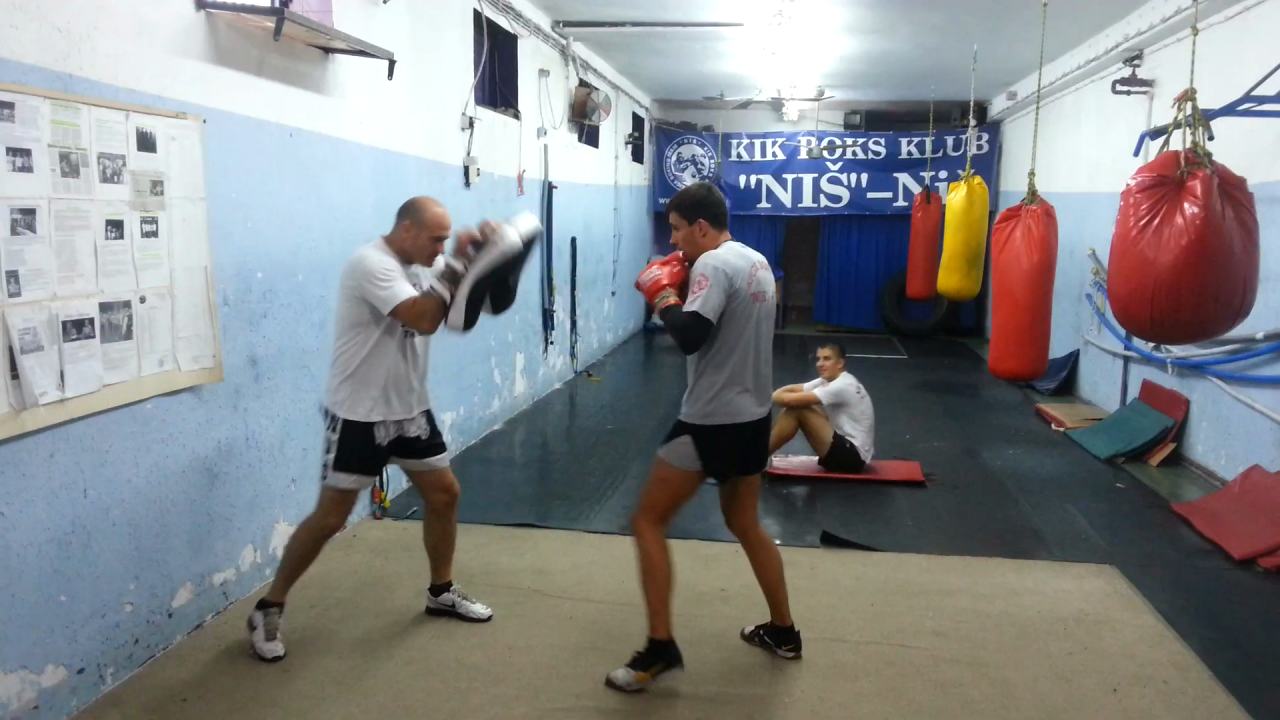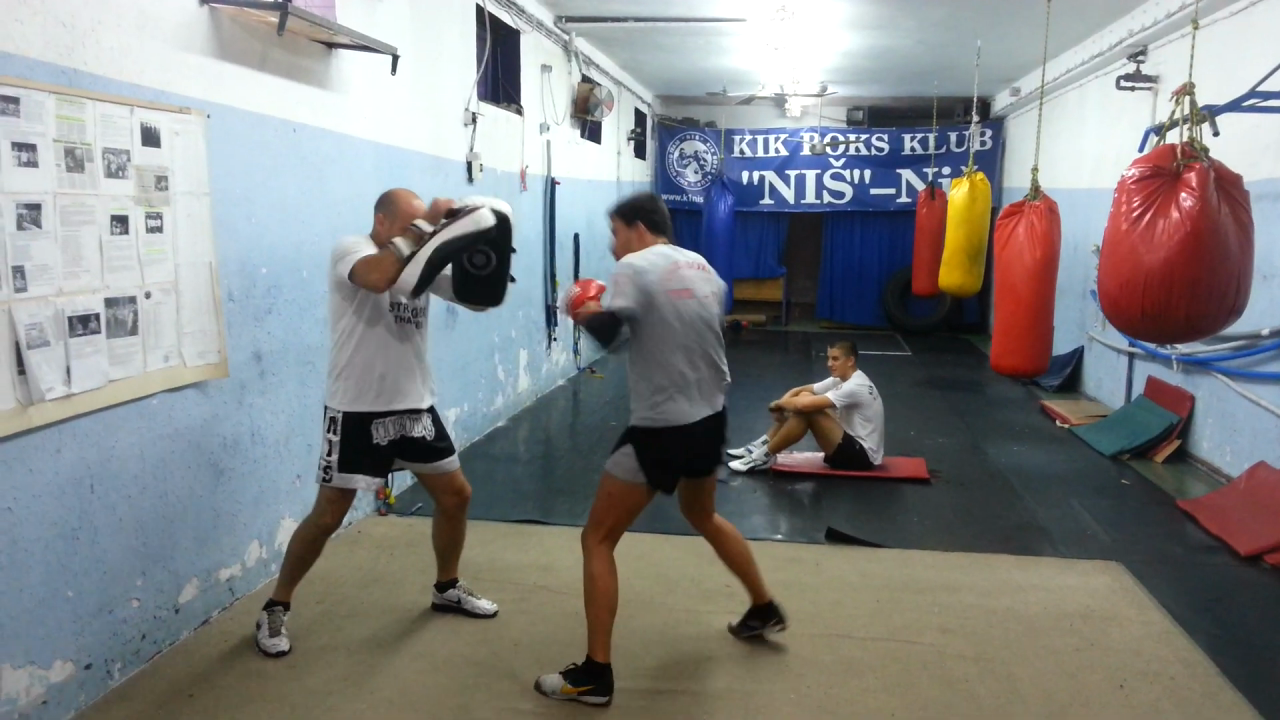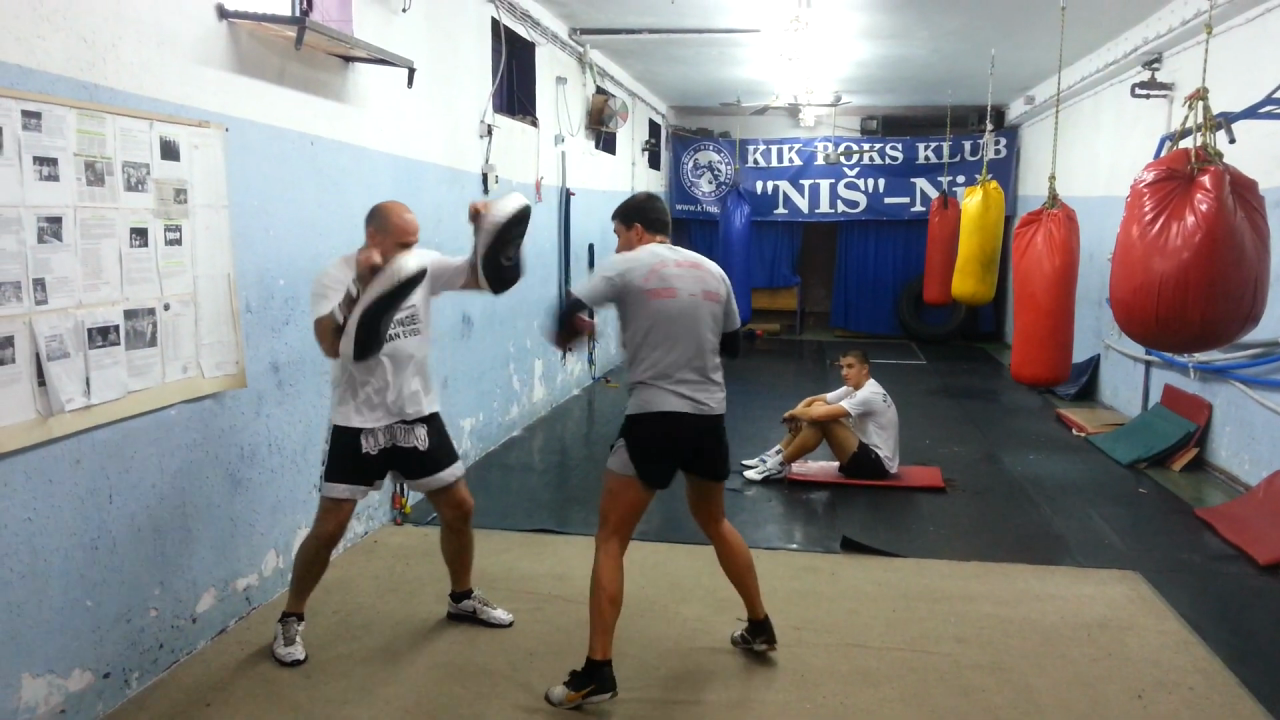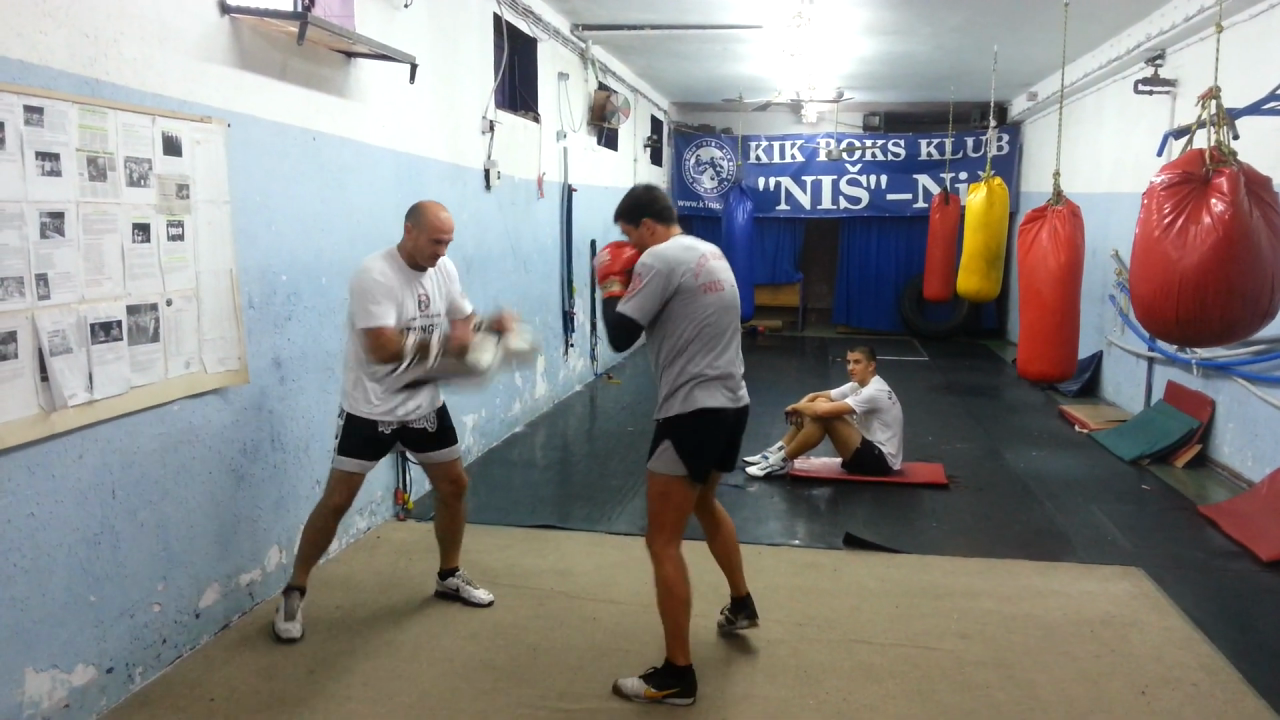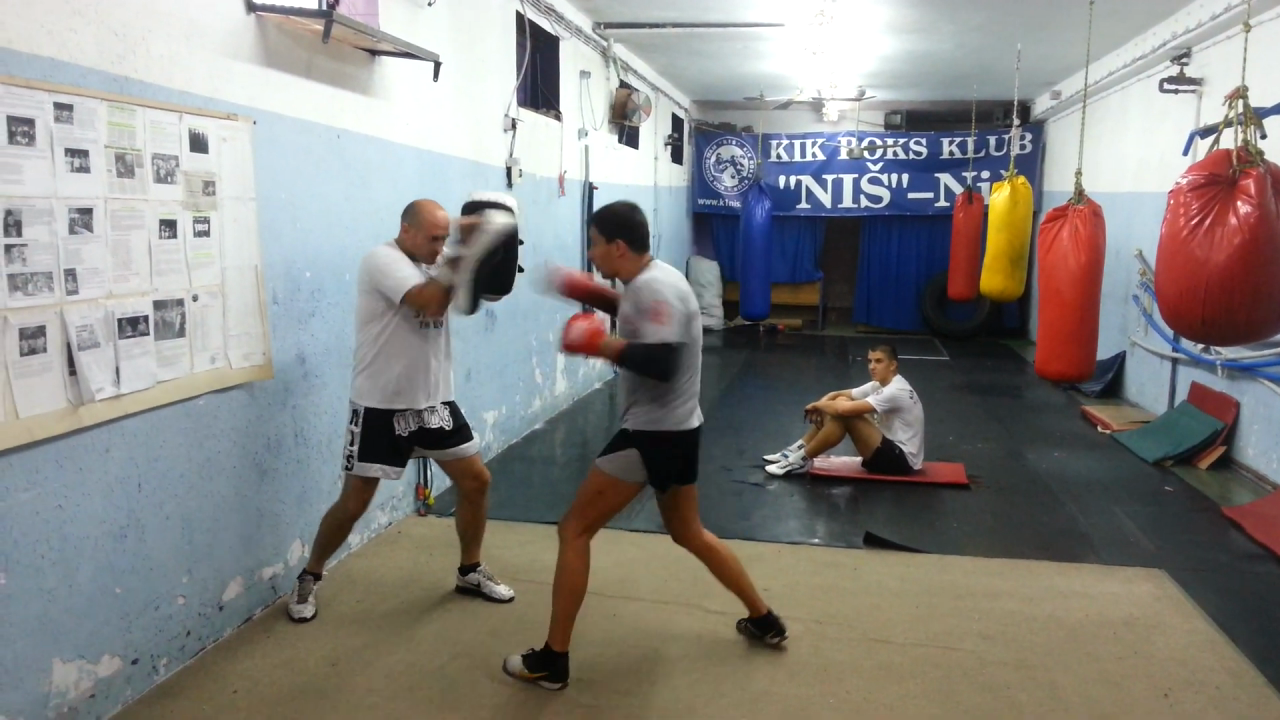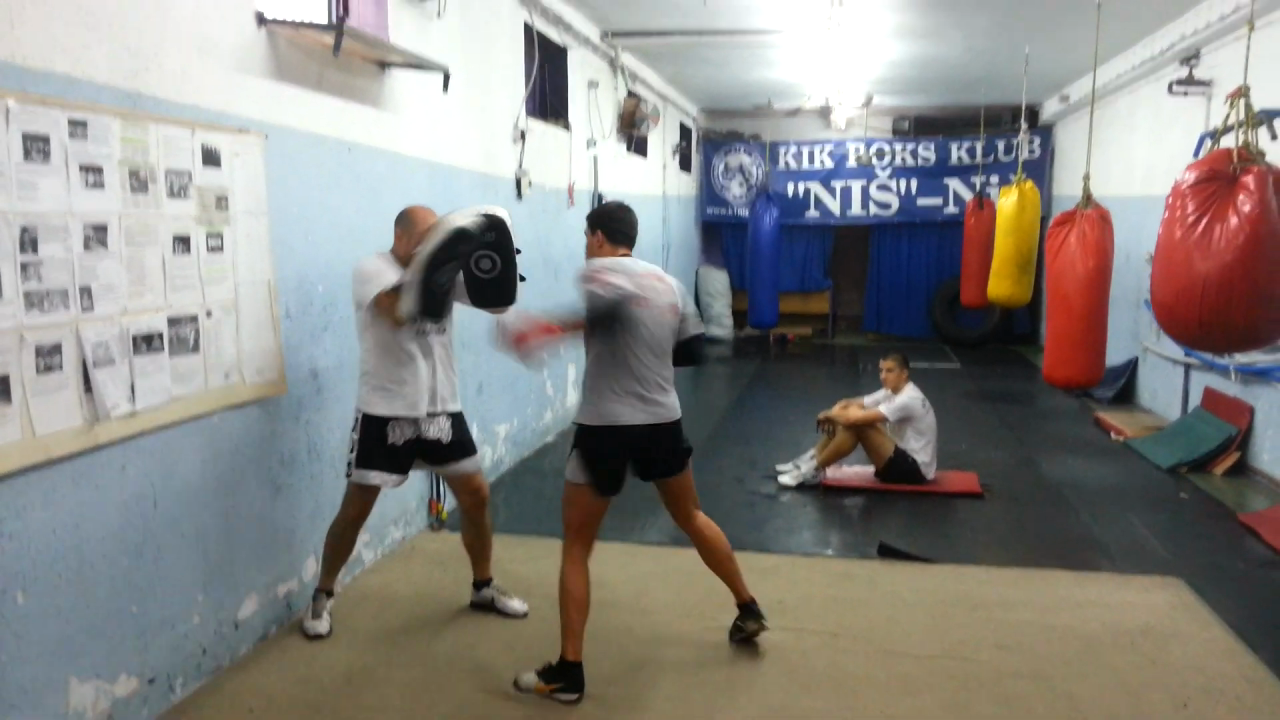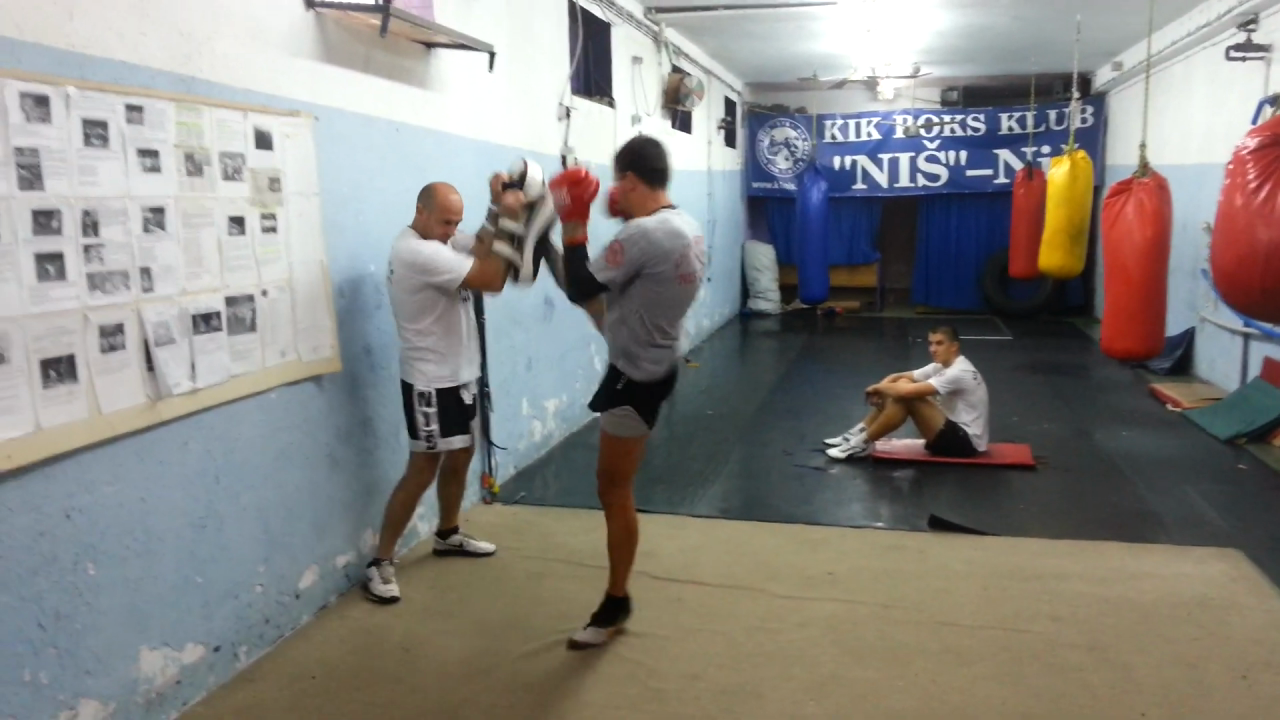
dt=0.7s
person 1, frame 1
left shoulder: (714, 264)
right shoulder: (755, 260)
left elbow: (691, 335)
left wrist: (661, 295)
right wrist: (684, 285)
left hip: (712, 421)
right hip: (753, 415)
left knee: (648, 523)
right knee: (745, 523)
left ankle: (660, 650)
right ankle: (783, 631)
person 1, frame 2
left shoulder: (635, 269)
right shoulder: (705, 269)
left elbow: (607, 331)
left wrist: (590, 310)
left hip: (662, 427)
right hip: (709, 418)
left knee: (597, 539)
right knee: (705, 518)
left ankle: (594, 675)
right ankle: (764, 609)
person 1, frame 3
left shoulder: (629, 265)
right shoulder: (714, 273)
left elbow: (572, 307)
right elbow: (730, 344)
left wrist: (567, 333)
left hip: (654, 420)
right hip: (709, 417)
left knee: (610, 541)
right knee: (713, 521)
left ankle: (596, 672)
right ankle: (759, 628)
person 1, frame 4
left shoulder: (660, 259)
right shoulder: (711, 253)
left elbow: (621, 335)
left wrist: (611, 289)
right wrist: (634, 284)
left hip: (690, 413)
right hip: (731, 405)
left knee: (663, 540)
right knee: (705, 503)
left ankle: (677, 674)
right ankle: (741, 603)
person 1, frame 5
left shoulder: (652, 288)
right shoulder: (653, 279)
left elbow: (661, 364)
left wrist: (604, 346)
right wrist: (593, 293)
left hip: (652, 432)
right hip: (682, 429)
left knee: (574, 530)
right knee: (688, 532)
left ankle: (553, 659)
right ankle: (764, 620)
person 1, frame 6
left shoulder: (604, 271)
right shoulder: (669, 285)
left elbow: (613, 314)
right elbow: (687, 349)
left wrist: (561, 328)
left hip: (608, 430)
right hip: (663, 424)
left knee: (576, 549)
right knee: (691, 519)
left ankle: (566, 672)
right ankle: (749, 609)
person 1, frame 7
left shoulder: (644, 235)
right shoulder: (680, 228)
left elbow: (583, 288)
left wrist: (573, 225)
left hip: (638, 378)
left knee: (613, 490)
left ankle: (615, 605)
person 2, frame 1
left shoulder: (417, 266)
right shoulder: (371, 264)
right elbow: (424, 320)
left wrist: (482, 255)
right wrist: (458, 264)
left hip: (409, 406)
right hip: (358, 413)
left knee: (445, 493)
right knee: (330, 516)
left ankle: (441, 591)
right ankle: (269, 609)
person 2, frame 2
right shoulder: (352, 249)
right elbow: (376, 278)
right wrist: (422, 229)
left hip: (415, 407)
right hip: (358, 411)
left knee: (456, 495)
right knee: (327, 516)
left ankle: (447, 588)
right ankle: (275, 608)
person 2, frame 3
left shoulder: (423, 267)
right shoulder: (335, 277)
right elbow: (332, 344)
right wrist: (361, 285)
left hip: (418, 417)
right hip: (358, 423)
left knee: (458, 507)
right knee: (328, 529)
left ankle: (463, 598)
right ankle: (291, 619)
person 2, frame 4
left shoulder: (443, 270)
right shoulder: (374, 274)
left elbow: (465, 320)
right elbow: (381, 348)
left wrist: (493, 324)
right wrist: (441, 342)
left hip: (425, 404)
right hip: (370, 408)
left knee: (454, 484)
right knee: (337, 499)
left ankle: (450, 576)
right ankle: (295, 592)
person 2, frame 5
left shoulder: (441, 260)
right shoulder: (381, 260)
left elbow: (492, 288)
right elbow: (431, 304)
left wrist: (494, 246)
right wrist: (462, 251)
left hip: (433, 399)
right hip: (381, 405)
left knee: (477, 480)
right knee: (354, 503)
left ankle: (470, 572)
right ankle: (310, 576)
person 2, frame 6
right shoulder: (371, 270)
right elbow: (395, 313)
left hip: (440, 409)
right hip: (384, 413)
left knee: (475, 496)
right knee: (355, 512)
left ankle: (484, 587)
right ankle: (322, 596)
person 2, frame 7
left shoulder: (433, 242)
right shoulder: (418, 254)
left elbow: (478, 254)
right elbow: (490, 279)
left wrist: (497, 214)
right wrist: (509, 222)
left hip: (456, 372)
right hip: (433, 381)
left knee: (461, 454)
right knee: (423, 470)
left ankle: (448, 534)
right ankle: (381, 562)
